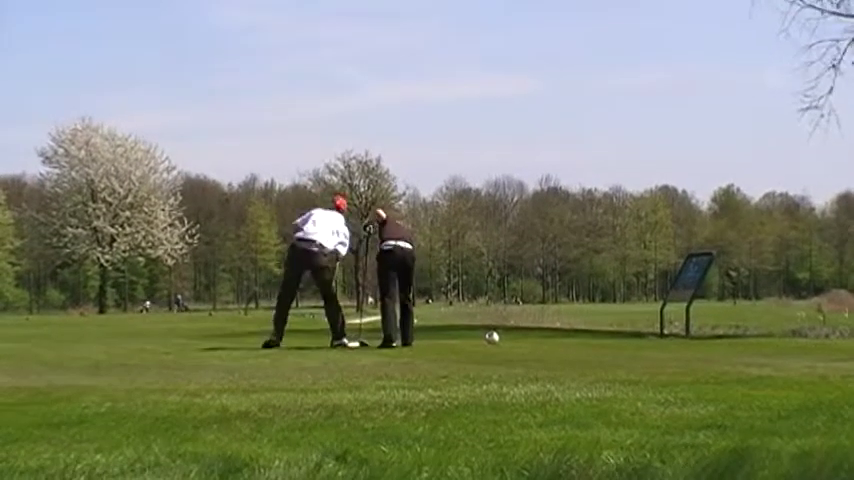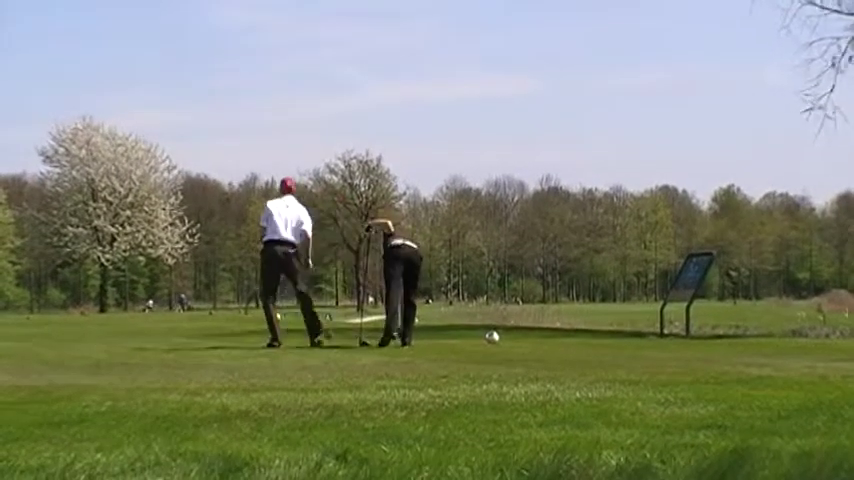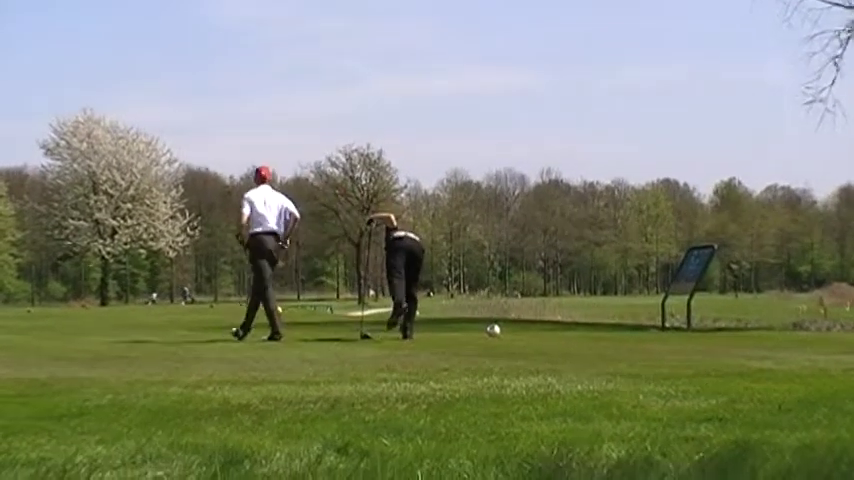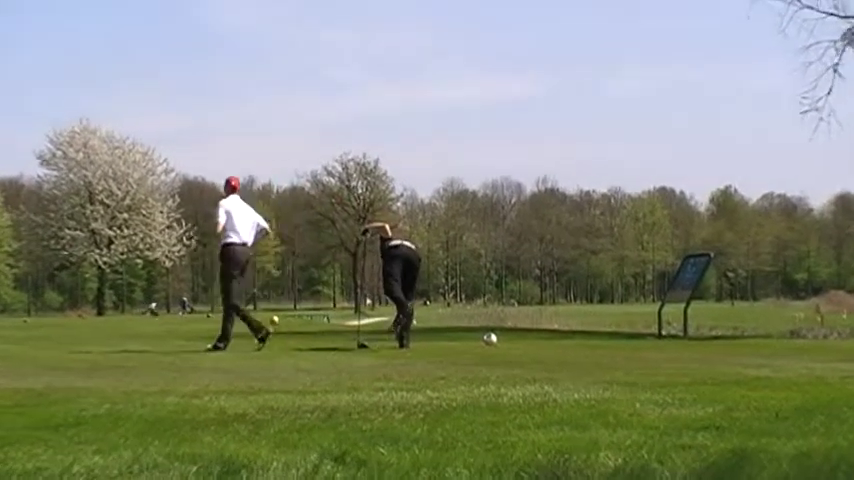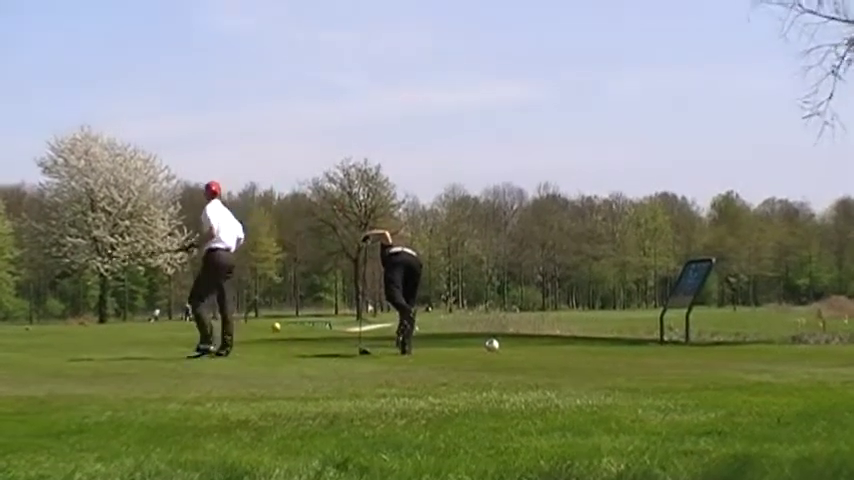
dt=0.3s
person 1, frame 1
left shoulder: (315, 213)
right shoulder: (343, 228)
left elbow: (294, 226)
right elbow: (338, 255)
right wrist: (330, 278)
left hip: (297, 248)
right hip: (318, 253)
left knee: (286, 294)
right knee: (329, 296)
left ankle: (276, 337)
right ankle: (338, 338)
person 1, frame 2
left shoulder: (270, 204)
right shoulder: (301, 209)
left elbow: (262, 231)
right elbow: (308, 235)
right wrist: (309, 258)
left hip: (270, 249)
right hip: (290, 251)
left knee: (268, 295)
right knee: (302, 293)
left ankle: (275, 338)
right ankle: (315, 334)
person 1, frame 3
left shoulder: (250, 195)
right shoulder: (280, 197)
left elbow: (244, 221)
right elbow: (296, 216)
left wrist: (242, 236)
right wrist: (286, 235)
left hip: (258, 241)
right hip: (274, 241)
left knee: (265, 287)
right knee: (259, 286)
left ankle: (277, 331)
right ankle: (244, 328)
person 1, frame 4
left shoulder: (224, 203)
right shoulder: (247, 208)
left elbow: (219, 229)
right elbow: (266, 228)
left hip: (231, 251)
right hip: (245, 251)
left knee: (231, 300)
right knee: (230, 298)
left ankle: (260, 330)
right ankle: (223, 340)
person 1, frame 5
left shoulder: (210, 209)
right shoulder: (227, 212)
left elbow: (212, 231)
right elbow: (240, 237)
left wrist: (198, 244)
left hip: (216, 257)
right hip: (228, 258)
left knee: (196, 299)
right knee: (224, 302)
left ankle: (206, 342)
right ankle: (225, 346)
person 2, frame 1
left shoulder: (387, 223)
right shoulder: (407, 234)
left elbow: (380, 213)
left wrist: (369, 224)
right wrist: (410, 293)
left hip: (388, 251)
right hip: (408, 253)
left knee: (388, 296)
right knee: (406, 299)
left ankle: (390, 338)
right ankle: (407, 338)
person 2, frame 2
left shoulder: (391, 234)
left elbow: (388, 223)
left wrist: (371, 224)
left hip: (395, 251)
right hip: (414, 253)
left knee: (393, 290)
right knee: (410, 298)
left ankle: (391, 330)
right ankle: (406, 338)
person 2, frame 3
left shoulder: (393, 232)
left elbow: (390, 217)
left wrist: (373, 218)
left hip: (398, 243)
right hip: (417, 246)
left knee: (395, 278)
right knee: (412, 291)
left ankle: (400, 304)
right ankle: (408, 330)
person 2, frame 4
left shoulder: (387, 242)
left elbow: (385, 227)
left wrist: (368, 228)
left hip: (394, 252)
right hip: (413, 255)
left knee: (391, 285)
right knee: (408, 297)
left ankle: (403, 305)
right ankle: (404, 339)
person 2, frame 5
left shoulder: (388, 249)
left elbow: (385, 234)
left wrist: (368, 235)
left hip: (396, 259)
right hip: (415, 261)
left knee: (392, 292)
right knee: (409, 302)
left ankle: (407, 311)
right ankle: (406, 344)
